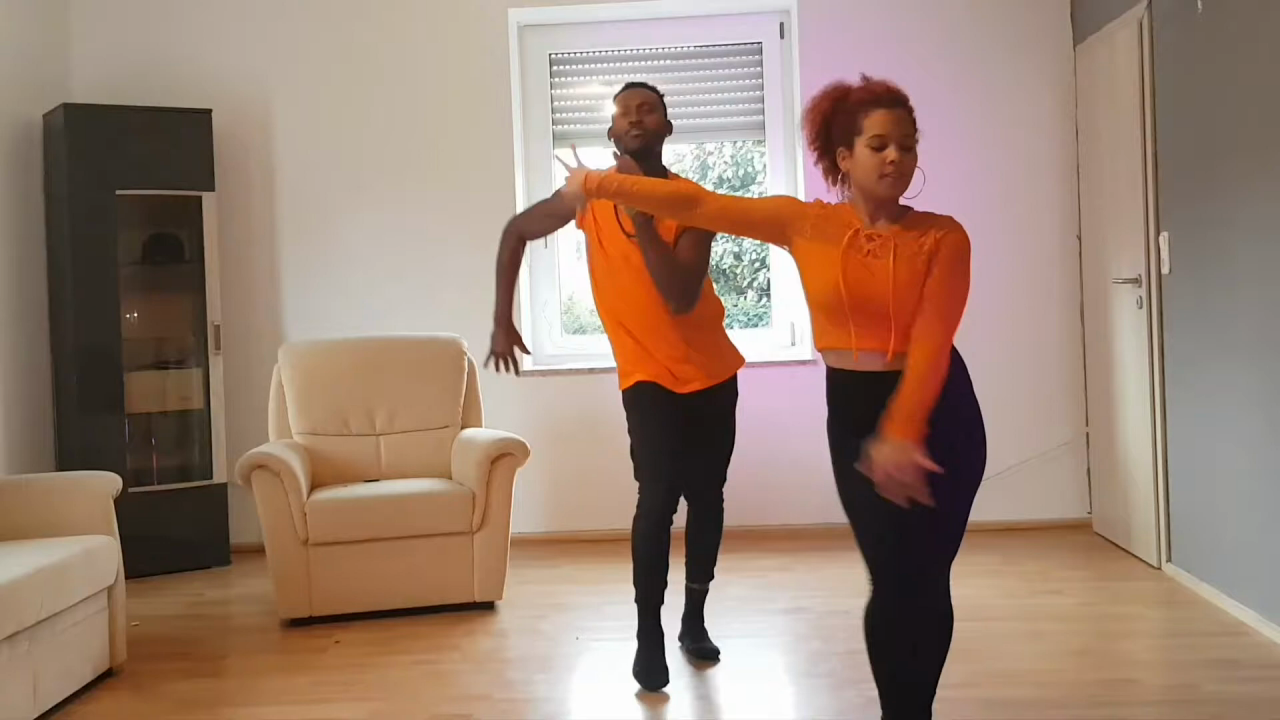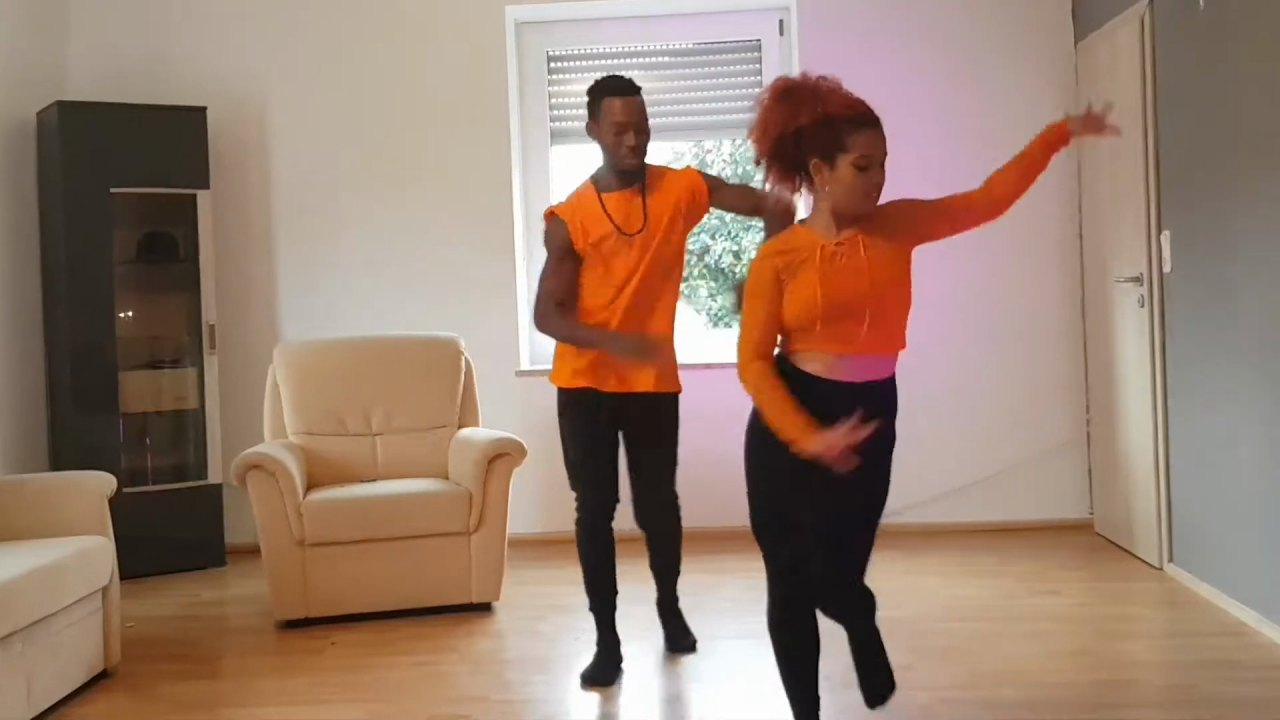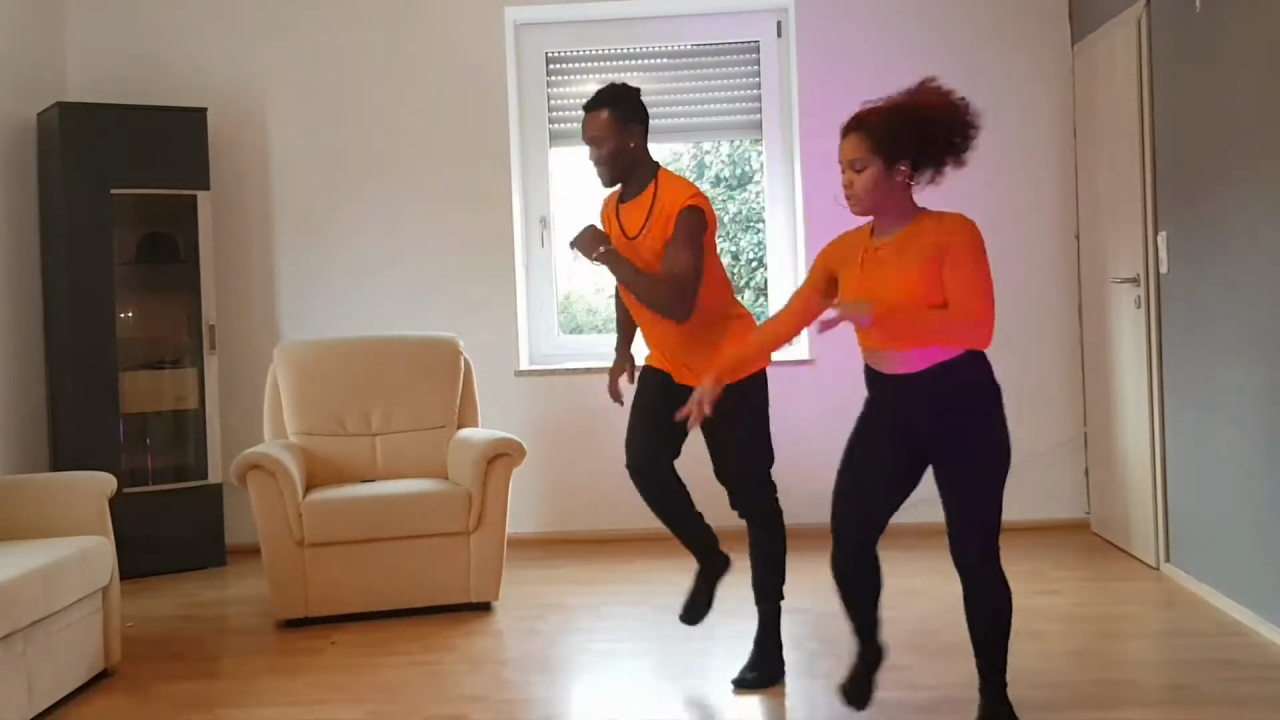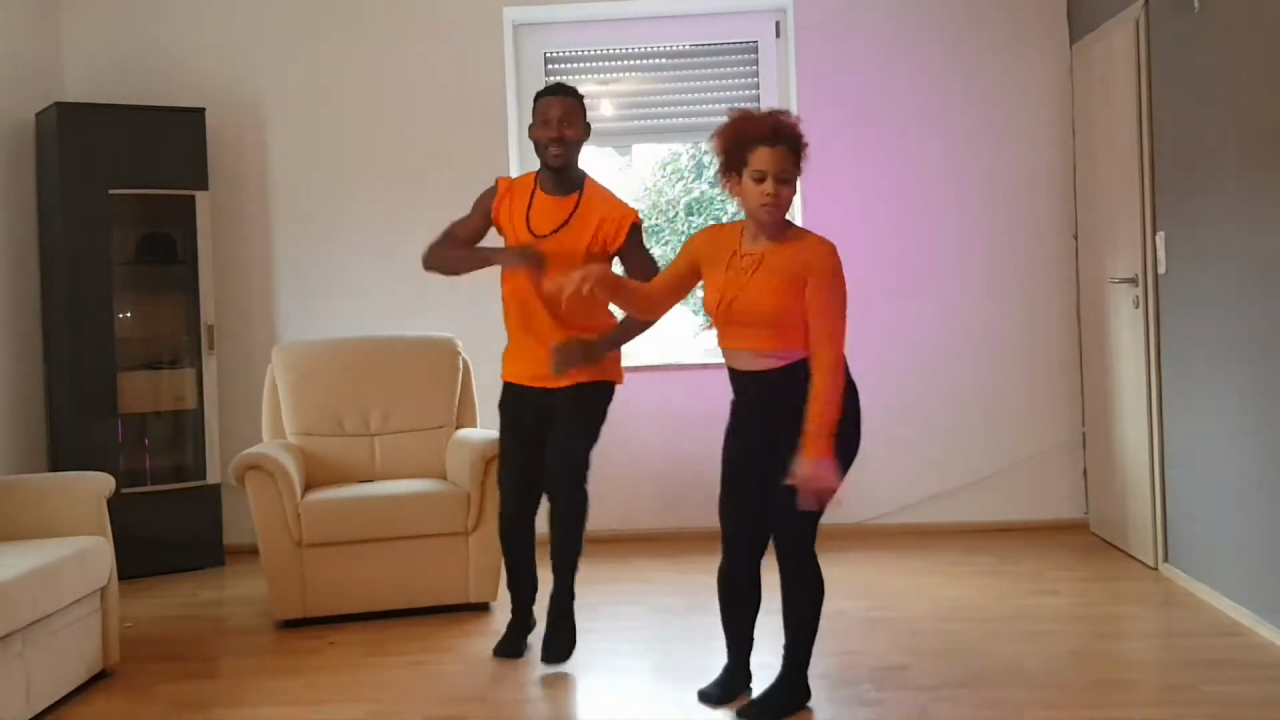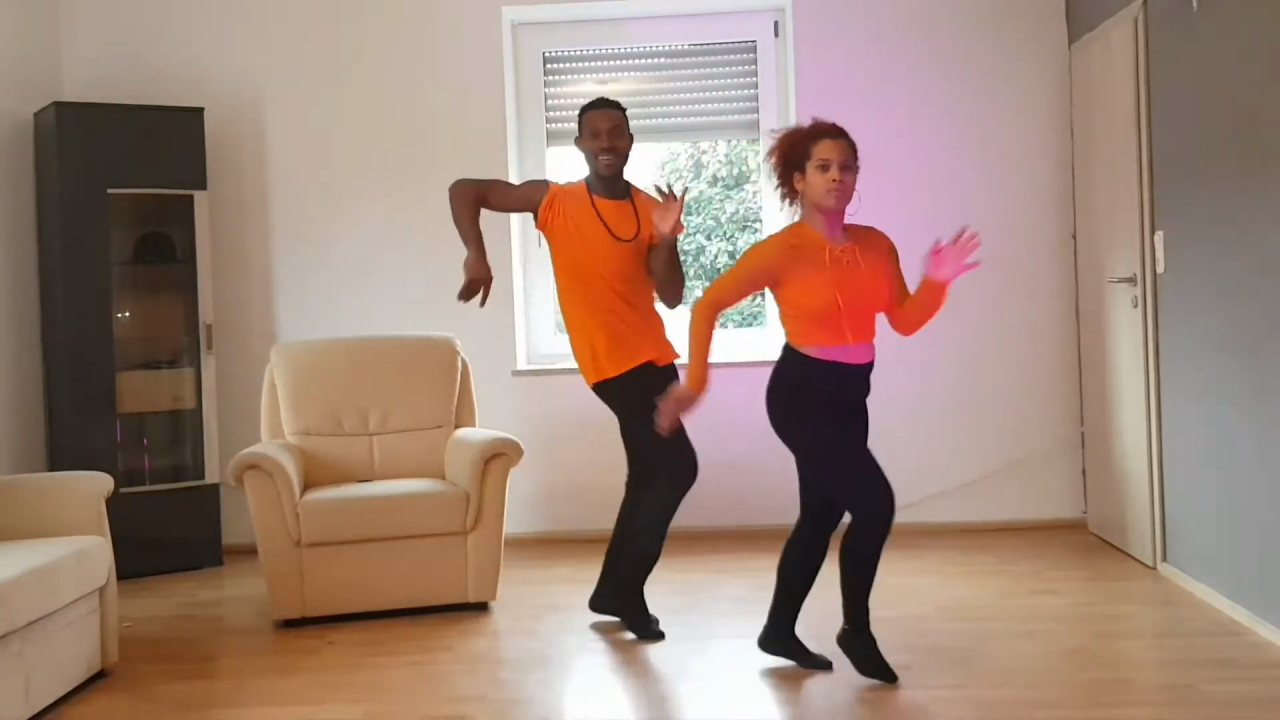
dt=1s
person 1, frame 1
left shoulder: (943, 239)
right shoulder: (805, 223)
left elbow: (931, 344)
right elbow: (708, 206)
left wrist: (900, 437)
right wrist: (604, 182)
left hip: (939, 415)
right hip: (854, 411)
left knee: (928, 582)
right knee: (897, 582)
person 1, frame 2
left shoulder: (900, 228)
right shoulder: (775, 260)
left elbow: (988, 198)
right elbow: (753, 367)
left wrist: (1056, 136)
right wrist: (811, 439)
left hip: (866, 420)
right hip: (786, 429)
left knee: (830, 575)
right knee: (788, 584)
left ankle: (862, 626)
person 1, frame 3
left shoulder: (953, 234)
right shoulder: (846, 249)
left elbow: (978, 329)
right elbow: (787, 320)
left wrist: (879, 314)
right wrist: (717, 379)
left hip: (963, 409)
right hip: (891, 412)
left knee: (977, 555)
right knee: (850, 539)
right ankle: (868, 648)
person 1, frame 4
left shoulder: (816, 255)
right shoulder: (714, 246)
left elbow: (828, 354)
right elbow: (651, 301)
left wrist: (817, 448)
right wrist: (603, 278)
left hip: (817, 412)
right hip: (753, 409)
left knee: (794, 541)
right knee: (740, 545)
right ankle: (736, 666)
person 1, frame 5
left shoulder: (877, 244)
right shoulder: (784, 252)
left elbow: (907, 321)
right elbow: (707, 307)
left wrist: (939, 280)
right wrist: (693, 382)
left hip: (850, 395)
right hip: (802, 395)
left knee: (820, 520)
right knee: (875, 504)
left ankle: (778, 629)
right ankle: (854, 631)
person 2, frame 1
right shoulder: (588, 195)
left elbow: (680, 299)
right elbow: (515, 232)
left wrist: (643, 222)
right wrist: (502, 318)
left hip: (710, 374)
right hip: (646, 378)
left knee: (705, 498)
right knee: (657, 493)
left ankle: (693, 616)
right ankle: (647, 632)
person 2, frame 2
left shoulder: (682, 185)
right shoulder: (566, 218)
left elbow: (772, 206)
right elbow: (549, 316)
left wrist: (782, 218)
right wrist: (619, 341)
left hip: (654, 377)
right hip: (585, 379)
left knee: (655, 507)
right knee: (593, 508)
left ankle: (670, 604)
right ankle: (606, 641)
person 2, frame 3
left shoulder: (685, 205)
right shoulder: (615, 206)
left elbow: (673, 305)
left wrist: (610, 255)
right wrist: (622, 354)
left hip: (730, 363)
right hip: (669, 366)
left knee: (751, 495)
right knee: (644, 465)
left ankle: (769, 638)
right ankle: (709, 557)
person 2, frame 4
left shoulder: (611, 213)
right shoulder: (497, 197)
right elbow: (434, 258)
left wrist: (600, 342)
right wrist: (495, 255)
left hip: (589, 374)
right hip: (527, 372)
left knee: (566, 478)
right knee: (517, 492)
left ankle: (562, 606)
right ankle: (520, 611)
person 2, frame 5
left shoulder: (654, 210)
right shoulder: (554, 199)
left elbow: (672, 295)
right elbow: (462, 191)
left wrist: (667, 242)
right wrist: (477, 257)
left hip: (655, 359)
right hip: (612, 363)
left knee: (652, 475)
right knee: (677, 467)
left ankle: (614, 588)
right ankle: (624, 595)
